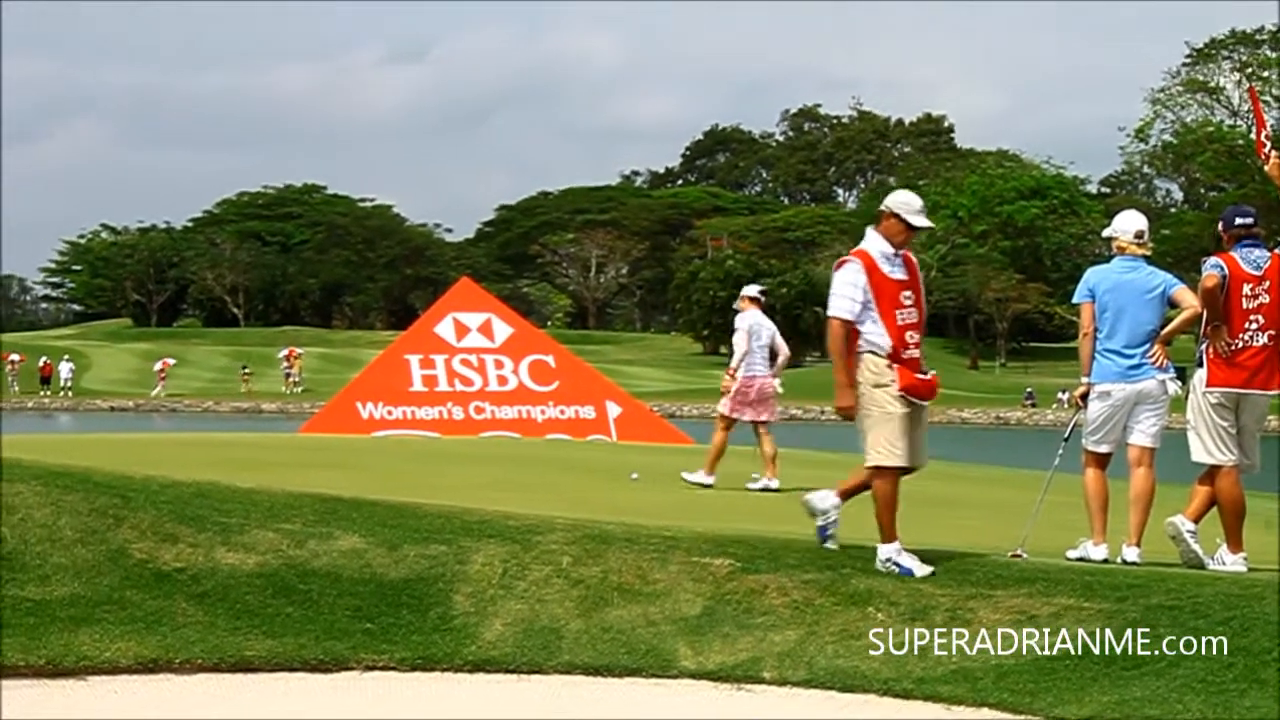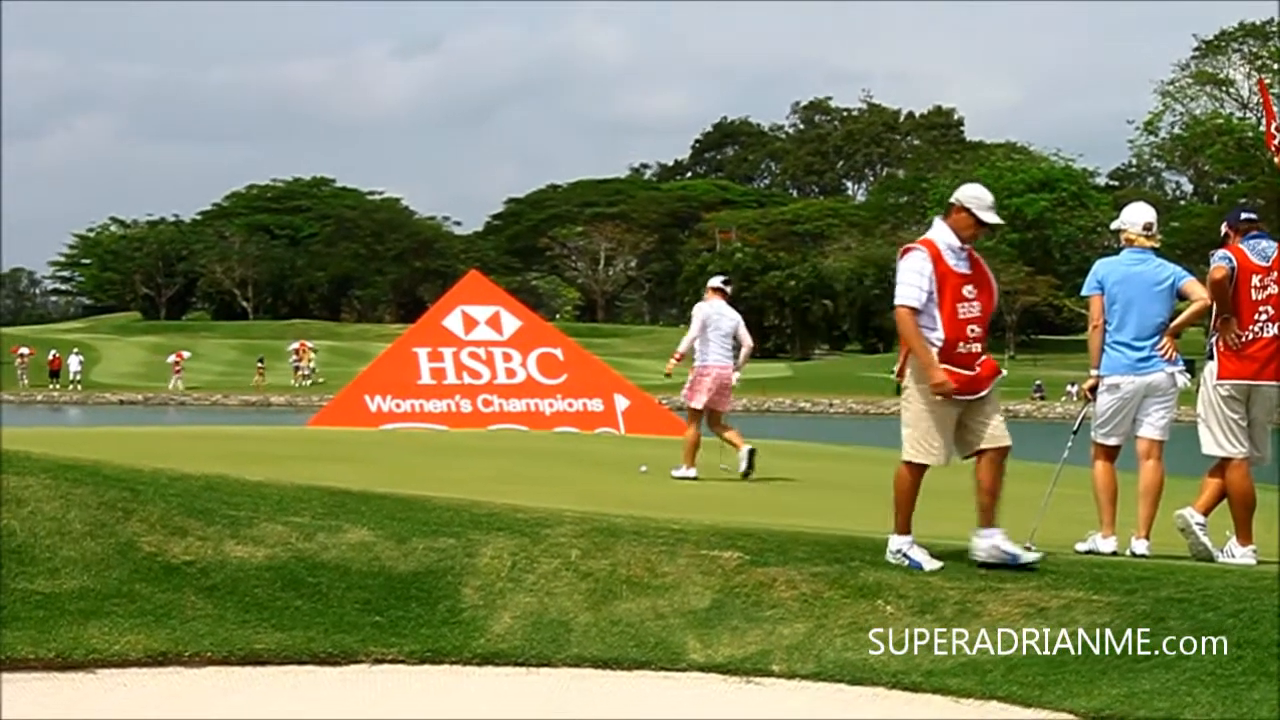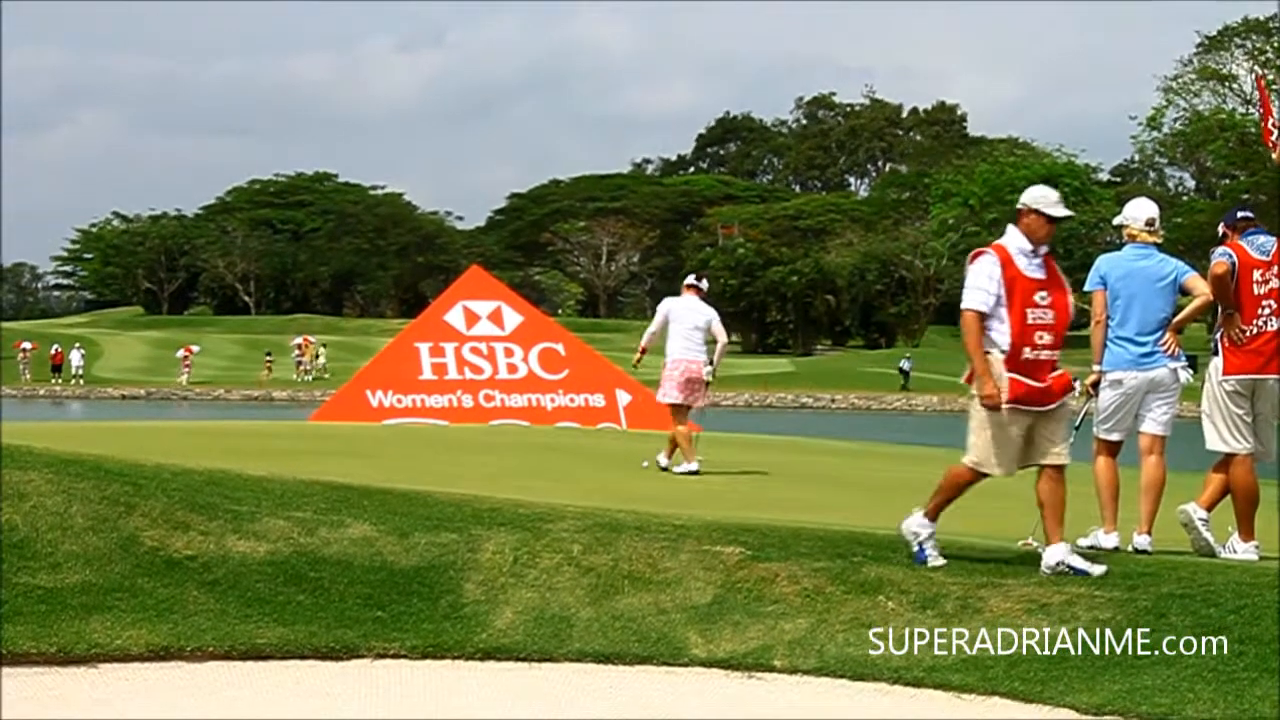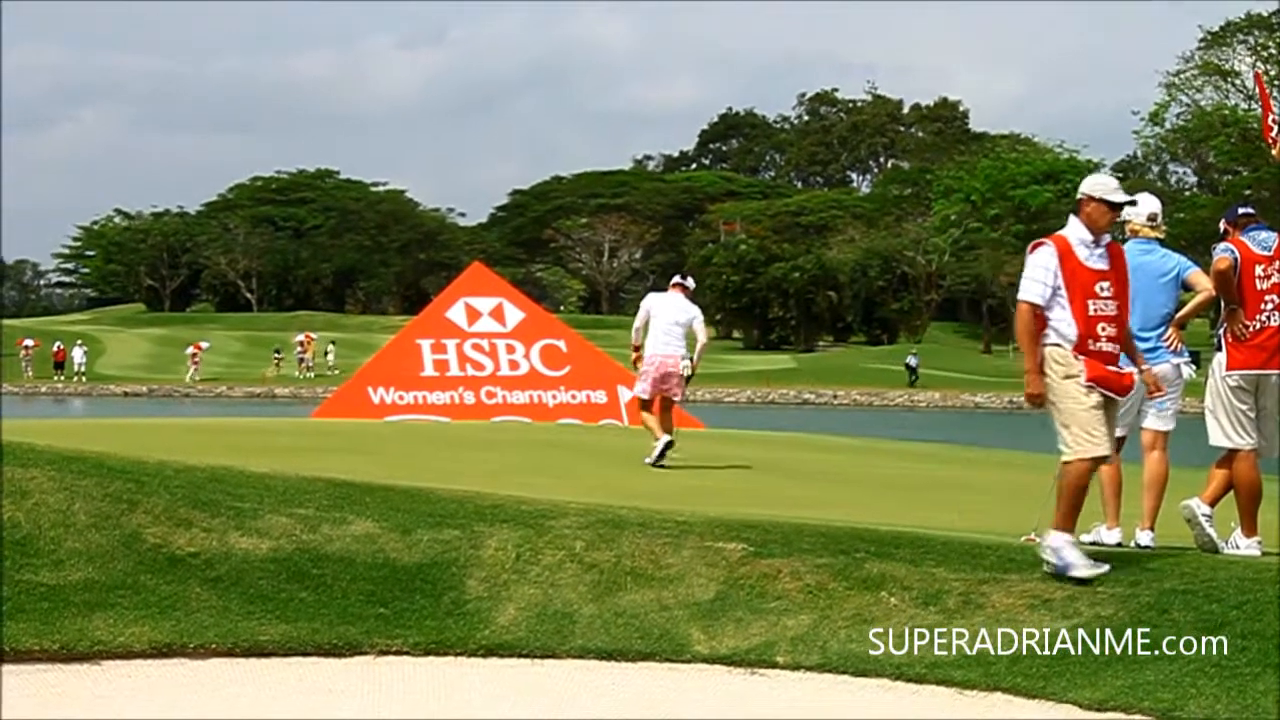
dt=0.3s
person 1, frame 1
left shoulder: (908, 263)
right shoulder: (857, 266)
right elbow: (836, 328)
left wrist: (918, 373)
right wrist: (843, 388)
left hip: (905, 375)
right hip: (877, 373)
left knee: (908, 461)
right knee: (888, 462)
left ankle: (829, 500)
right ankle: (890, 550)
person 1, frame 2
left shoulder: (972, 259)
right shoulder: (921, 255)
right elbow: (904, 315)
left wrist: (981, 365)
right wrist: (932, 368)
left hip: (973, 373)
right hip: (935, 374)
left knee: (994, 448)
right knee: (919, 458)
left ankle: (989, 538)
right ankle: (900, 541)
person 1, frame 3
left shoulder: (1049, 264)
right shoulder: (991, 260)
right elbow: (970, 320)
left wrist: (1054, 377)
right wrist: (985, 377)
left hip: (1044, 381)
right hip: (1005, 377)
left knee: (1053, 463)
right knee: (982, 462)
left ankle: (1057, 551)
right ankle: (922, 523)
person 1, frame 4
left shoulder: (1114, 254)
right shoulder: (1052, 251)
right elbow: (1026, 313)
left wrist: (1143, 367)
right wrist: (1032, 373)
left hip: (1103, 367)
right hip: (1068, 365)
left knee: (1078, 457)
right knee: (1087, 453)
left ankle: (1059, 541)
right ankle: (1059, 541)
person 2, frame 1
left shoulder: (1220, 262)
left elbow: (1209, 285)
left wrist: (1217, 324)
left hip: (1218, 377)
left knee: (1225, 465)
right knee: (1229, 465)
left ankle: (1234, 554)
right ankle: (1189, 520)
person 2, frame 2
left shoulder: (1230, 254)
left elbow: (1218, 277)
left wrist: (1225, 316)
left hip: (1229, 370)
left knee: (1235, 457)
right knee: (1239, 456)
left ankle: (1243, 546)
right ankle: (1198, 512)
person 2, frame 3
left shoulder: (1229, 250)
left elbow: (1219, 271)
left wrist: (1229, 311)
left hip: (1234, 364)
left knee: (1239, 453)
right knee: (1243, 452)
left ankle: (1246, 542)
right ankle: (1201, 508)
person 2, frame 4
left shoulder: (1230, 247)
left elbow: (1222, 267)
left wrist: (1232, 306)
left hip: (1237, 361)
left knee: (1243, 449)
right knee: (1246, 448)
left ankle: (1248, 537)
right ankle: (1205, 503)
person 3, frame 1
left shoulder: (1095, 276)
right shoulder: (1161, 279)
left elbow: (1087, 331)
right elbow: (1194, 307)
left wrist: (1085, 379)
right wrist: (1163, 338)
left hip: (1108, 381)
right hip: (1152, 380)
left knee: (1094, 462)
right knee: (1142, 462)
left ankle: (1098, 543)
right ankle: (1133, 546)
person 3, frame 2
left shoulder: (1103, 268)
right shoulder: (1170, 271)
left elbow: (1096, 324)
right elbow: (1203, 299)
left wrist: (1094, 372)
right wrist: (1172, 331)
left hip: (1118, 373)
right hip: (1161, 373)
left knee: (1103, 455)
right knee: (1150, 455)
left ankle: (1106, 536)
right ankle: (1141, 539)
person 3, frame 3
left shoulder: (1106, 263)
right shoulder: (1173, 266)
left elbow: (1099, 319)
right elbow: (1206, 294)
left wrist: (1096, 367)
right wrist: (1175, 326)
left hip: (1120, 369)
right hip: (1163, 369)
left knee: (1105, 450)
right knee: (1153, 450)
left ankle: (1108, 532)
right ankle: (1144, 534)
person 3, frame 4
right shoulder: (1174, 261)
right elbow: (1208, 290)
right wrist: (1178, 321)
left hip: (1123, 365)
right hip: (1166, 365)
left knee: (1109, 446)
right knee: (1155, 447)
left ankle: (1111, 528)
right ankle: (1146, 530)
person 4, frame 1
left shoulder: (744, 318)
right shoulder: (768, 323)
left elbow: (743, 347)
right elbow: (785, 353)
left wrist: (729, 374)
right wrist: (772, 375)
left hip: (746, 380)
right hip: (764, 382)
left knee: (722, 428)
right knee: (763, 432)
left ankle: (706, 474)
right ankle: (771, 478)
person 4, frame 2
left shoulder: (703, 307)
right shoulder: (734, 315)
left elbow: (693, 334)
right elbow: (749, 345)
left wrist: (675, 358)
right wrist: (737, 368)
left hip: (706, 368)
right hip: (725, 371)
left knee: (693, 421)
right knee: (715, 423)
left ankle: (688, 467)
right ankle: (744, 448)
person 4, frame 3
left shoulder: (670, 303)
right shoulder: (709, 311)
left elbow: (653, 329)
right elbow: (723, 340)
left wrist: (640, 351)
right wrist: (714, 365)
left hip: (676, 363)
right hip: (699, 365)
left knee: (679, 417)
right knee: (681, 416)
left ankle: (691, 462)
right ankle: (666, 457)
person 4, frame 4
left shoulder: (652, 298)
right shoulder: (693, 309)
left elbow: (637, 326)
right elbow: (703, 340)
left wrist: (636, 350)
right wrist: (694, 363)
left hip: (654, 357)
right hip: (678, 360)
left knee: (645, 409)
right knee: (666, 411)
left ankle: (662, 438)
right ankle: (660, 456)
